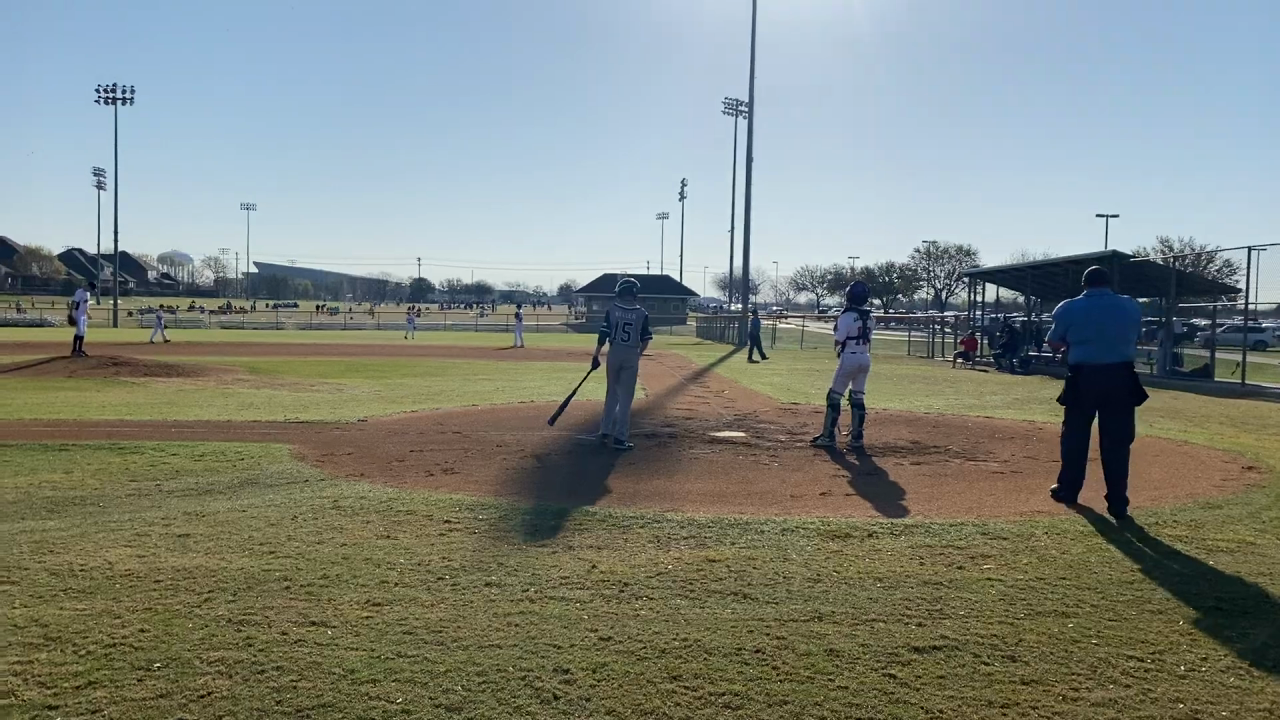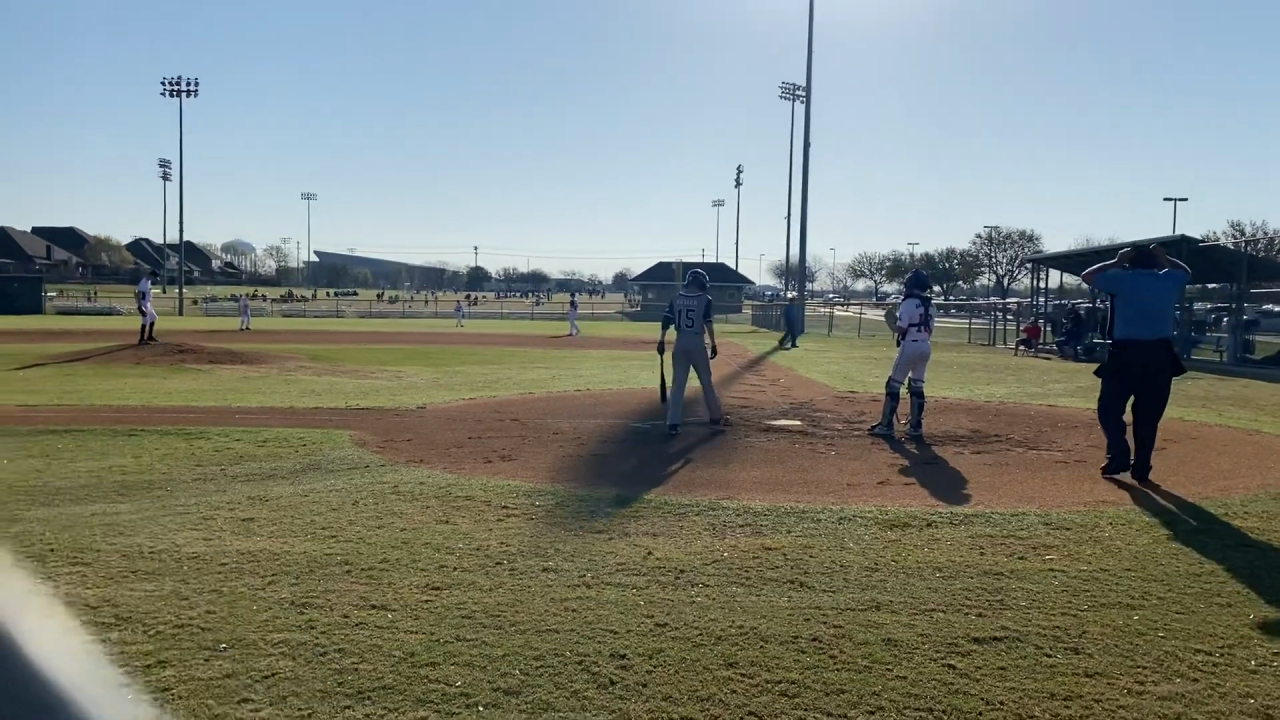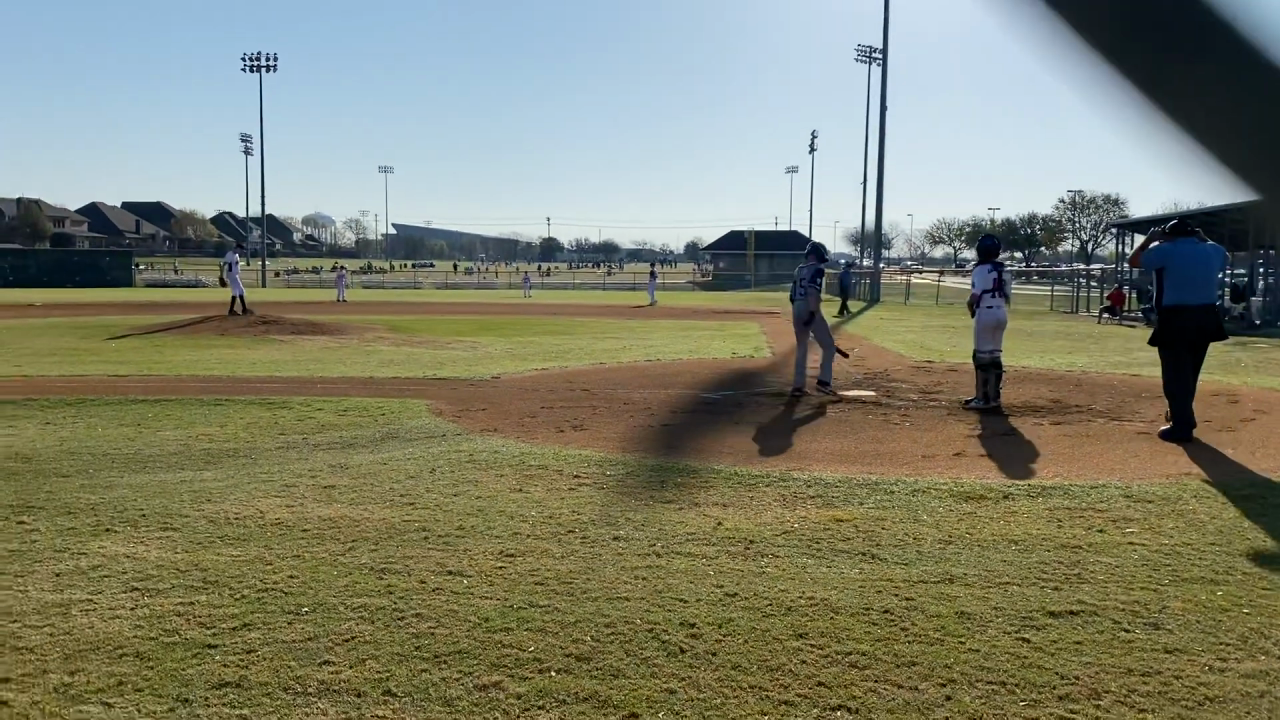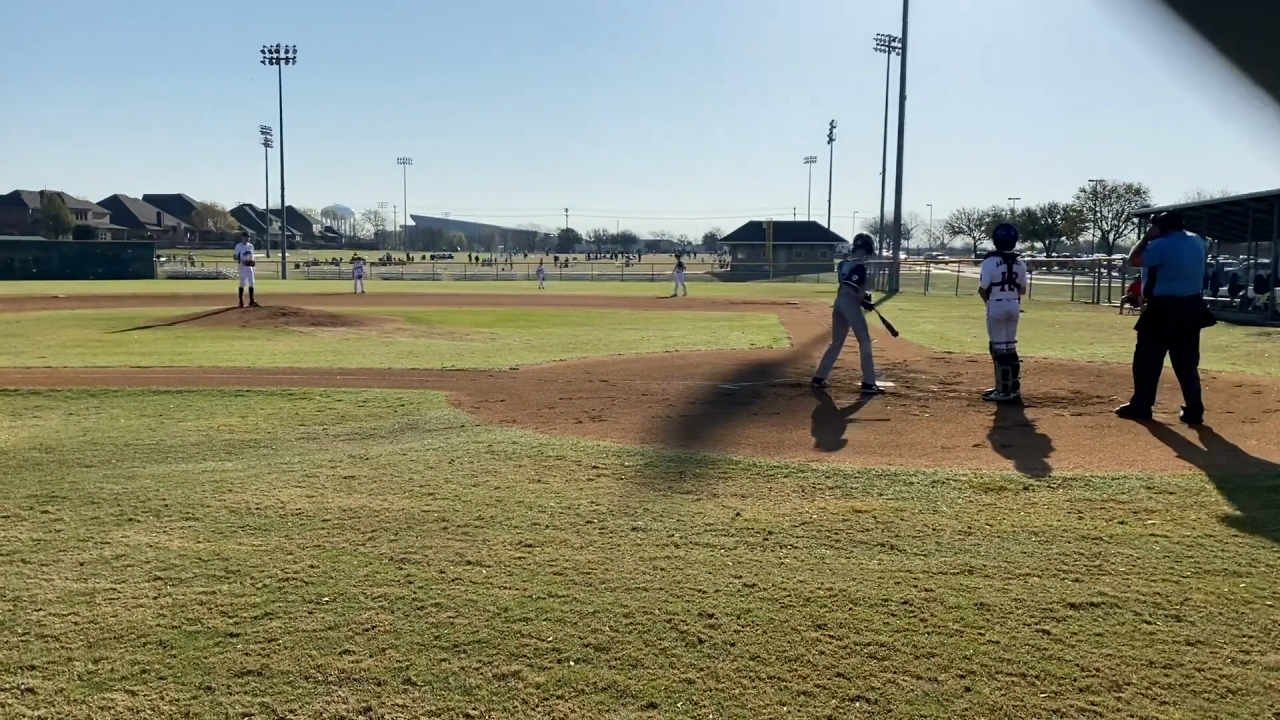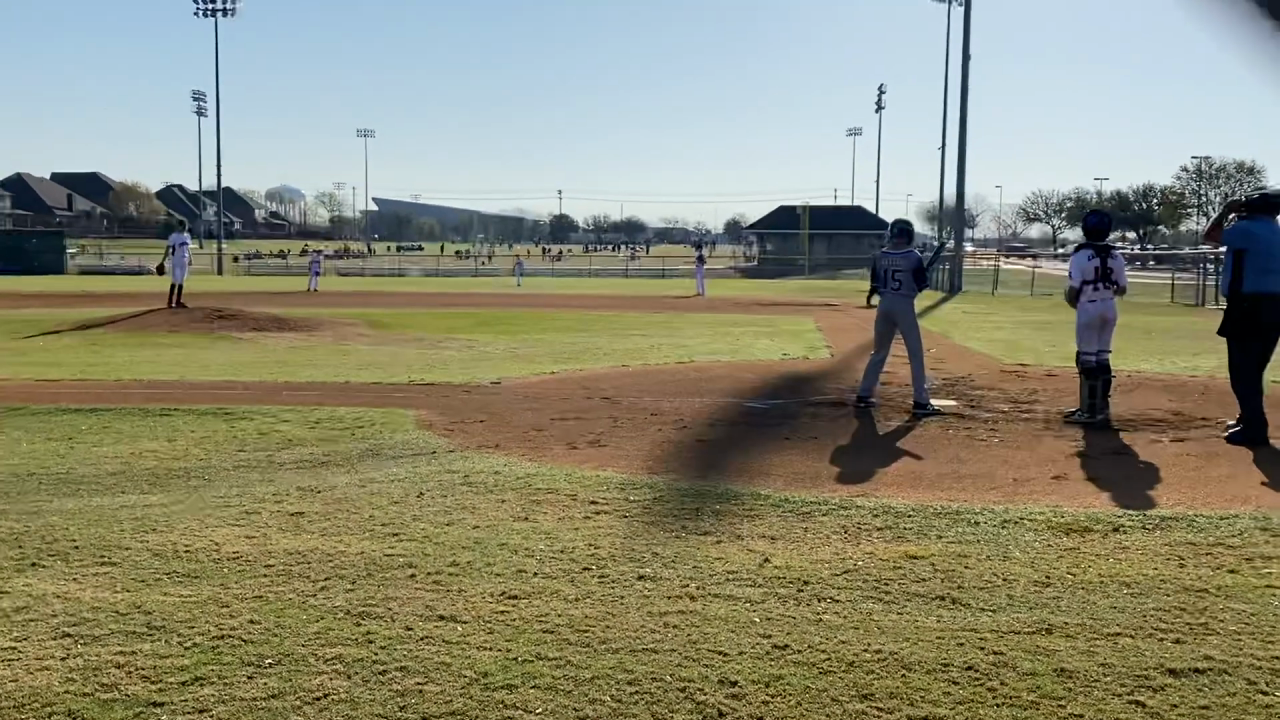
dt=1s
person 1, frame 1
left shoulder: (1069, 308)
right shoulder: (1130, 306)
left elbow: (1052, 342)
right elbow: (1136, 339)
left hip: (1084, 379)
right hip: (1120, 378)
left knee: (1075, 436)
right knee: (1118, 442)
left ankle: (1068, 488)
right ankle: (1117, 502)
person 1, frame 2
left shoulder: (1122, 279)
right shoulder: (1169, 281)
left elbow: (1087, 276)
right elbow: (1186, 272)
left wrist: (1117, 262)
right wrist: (1165, 258)
left hip: (1126, 354)
right hip: (1159, 355)
left knee: (1110, 408)
right knee: (1148, 414)
left ankle: (1119, 458)
right ankle: (1141, 467)
person 1, frame 3
left shoulder: (1166, 250)
right shoulder: (1212, 251)
left elbow: (1134, 261)
right elbow: (1225, 260)
left wrist: (1150, 240)
right wrist: (1204, 239)
left hip: (1175, 319)
right hip: (1206, 318)
left knee: (1175, 374)
right knee: (1189, 372)
left ankle: (1181, 426)
right ankle: (1184, 420)
person 1, frame 4
left shoulder: (1162, 245)
right shoulder: (1197, 243)
left elbow: (1134, 260)
left wrist: (1147, 237)
left hip: (1162, 310)
right hip: (1191, 309)
left knee: (1147, 359)
right knee: (1186, 361)
left ankle: (1141, 405)
right ankle: (1194, 409)
person 1, frame 5
left shoulder: (1247, 230)
left elbow: (1210, 236)
left wrist: (1225, 212)
right wrist: (1235, 216)
left hip: (1248, 309)
left knee: (1242, 370)
right knee: (1253, 369)
left ankle: (1253, 429)
right ankle: (1250, 422)
person 2, frame 1
left shoulder: (846, 316)
right shoulder: (869, 318)
left elbow: (837, 342)
right elbow: (866, 339)
left wrist: (837, 333)
left hip: (849, 359)
right hip: (864, 359)
left knee: (834, 396)
right knee: (858, 397)
left ankle: (828, 437)
right ankle: (857, 438)
person 2, frame 2
left shoulder: (908, 302)
right shoulder: (930, 305)
left elbow: (901, 328)
right elbow: (929, 330)
left wrist: (891, 322)
left hip: (910, 346)
right hip: (925, 347)
left knee: (893, 384)
right knee: (917, 386)
left ankle: (886, 425)
right ankle: (915, 426)
person 2, frame 3
left shoulder: (980, 269)
right shoulder: (1003, 271)
left elbow: (974, 297)
right elbow: (1007, 299)
left wrist: (970, 304)
left hip: (985, 314)
right hip: (1001, 314)
left knee: (981, 356)
right knee: (995, 355)
left ankle: (983, 398)
right ankle: (994, 397)
person 2, frame 4
left shoulder: (990, 261)
right shoulder: (1020, 263)
left elbow: (982, 290)
right elbow: (1022, 291)
left wrist: (987, 297)
left hip: (996, 307)
right hip: (1013, 306)
left knee: (999, 348)
right knee: (1010, 346)
left ankle: (1003, 390)
right ankle: (1013, 387)
person 2, frame 5
left shoulder: (1080, 255)
right shoulder: (1116, 256)
left elbow: (1072, 291)
right elbow: (1122, 289)
left wrist: (1071, 299)
left hip: (1088, 309)
right hip: (1109, 309)
left knee: (1087, 359)
right knee: (1102, 357)
right ankle: (1101, 407)
person 3, frame 1
left shoulder: (612, 310)
right shoulder: (641, 313)
left elbow: (603, 334)
right elbow: (646, 339)
left wrist: (596, 356)
left hip: (614, 354)
right hip: (631, 356)
left knee: (612, 395)
right knee: (625, 398)
left ankle: (606, 433)
right ankle: (620, 438)
person 3, frame 2
left shoulder: (676, 298)
right shoulder: (705, 299)
left elbow: (666, 320)
right elbow: (708, 323)
left wrist: (661, 341)
right wrist: (713, 345)
left hip: (680, 342)
right hip: (697, 342)
left knee: (678, 384)
right knee: (706, 381)
left ankle: (672, 423)
right ankle: (715, 417)
person 3, frame 3
left shoulder: (798, 270)
right shoulder: (817, 269)
right elbow: (812, 290)
right wrist: (812, 312)
left hip: (796, 310)
right hip: (810, 310)
left knee: (801, 349)
right knee: (829, 346)
left ankle: (798, 387)
right ankle: (823, 381)
person 3, frame 4
left shoulder: (847, 262)
right shoulder: (859, 265)
right elbow: (849, 288)
left wrist: (863, 294)
right wrist: (863, 300)
left hip: (839, 303)
right hip: (851, 305)
left knee: (836, 343)
right knee: (865, 342)
left ankle: (819, 378)
right ankle: (868, 383)
person 3, frame 5
left shoulder: (880, 256)
right shoulder: (914, 257)
left elbow: (876, 286)
right elbow: (921, 286)
left hip: (884, 305)
right hip: (904, 306)
left knee: (879, 352)
right knee: (915, 354)
left ankle: (863, 395)
right ankle: (921, 402)
